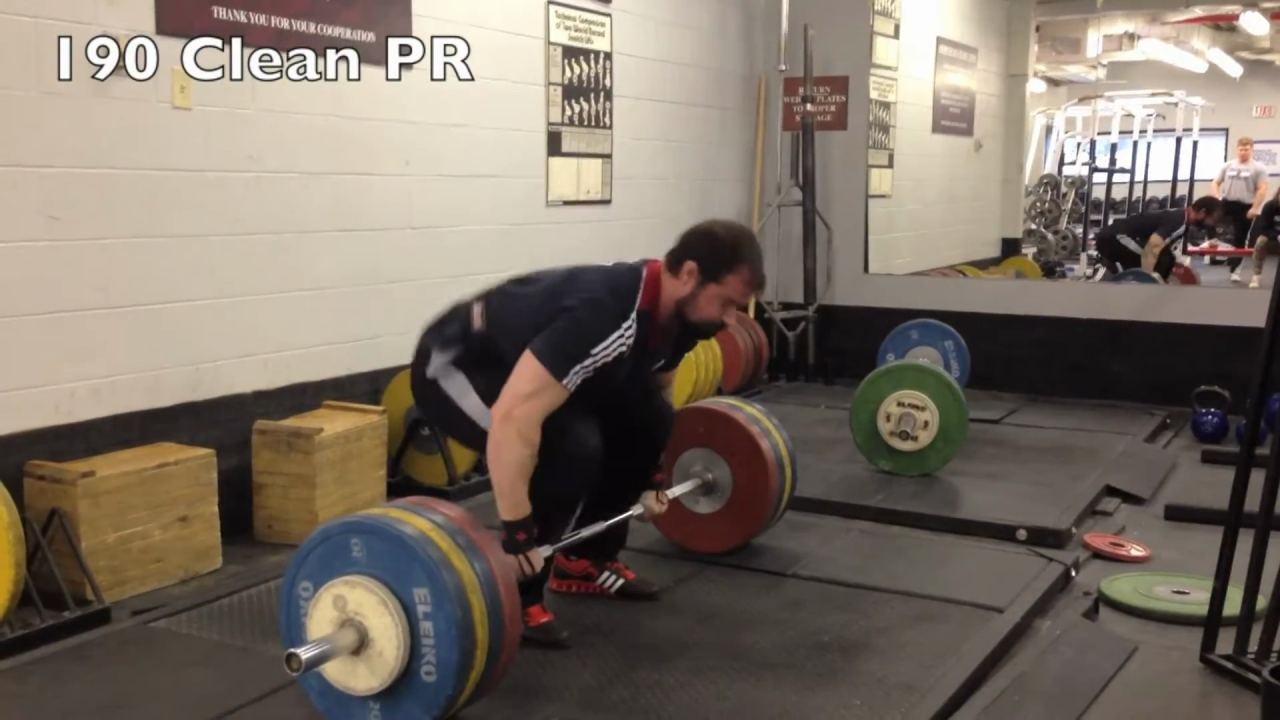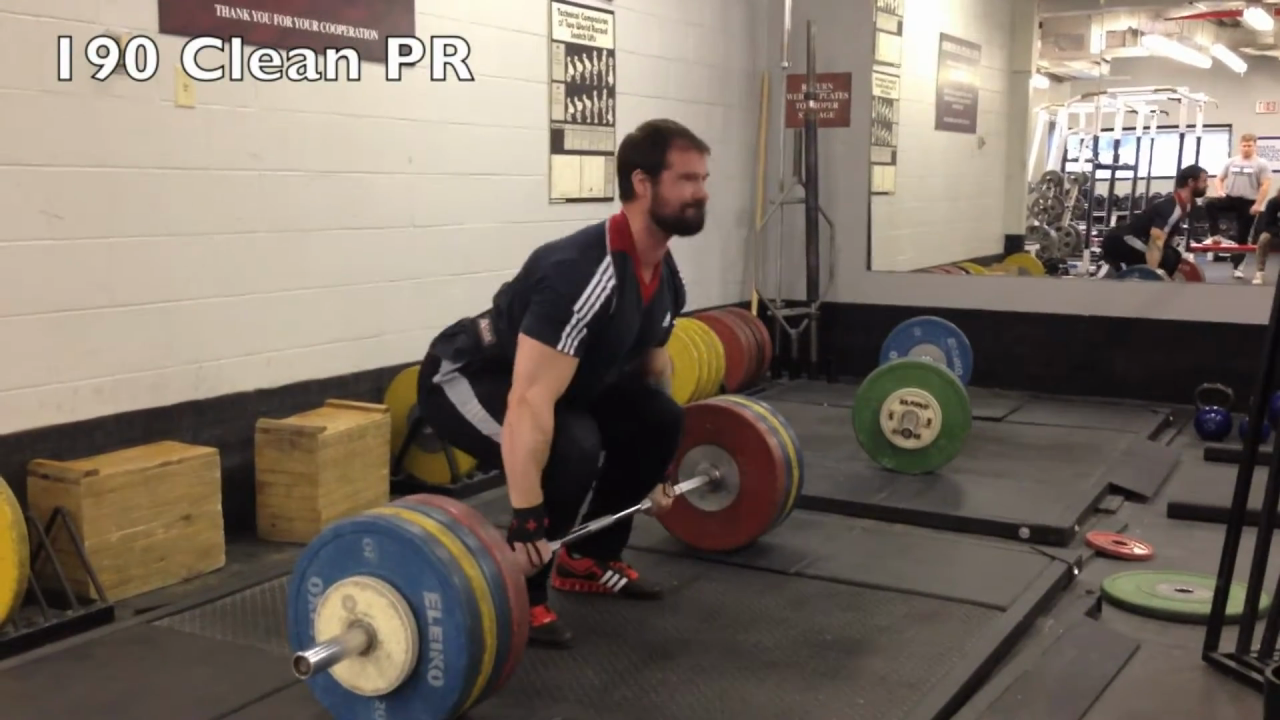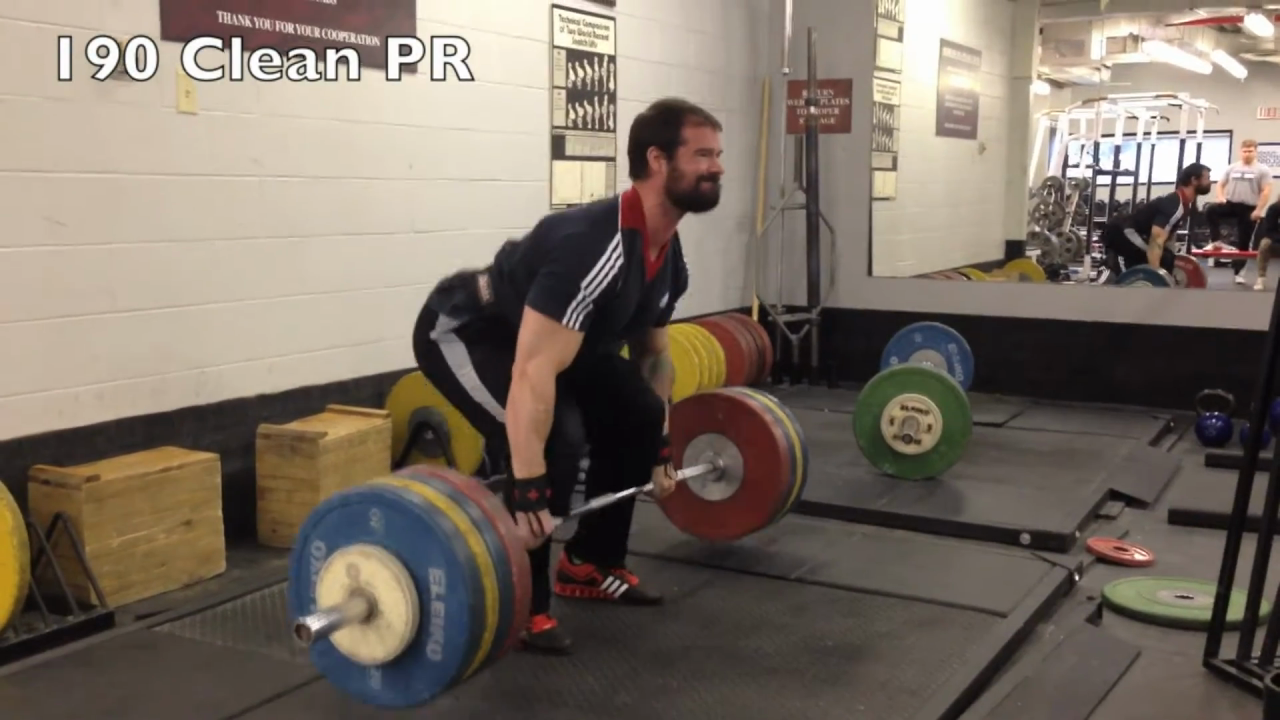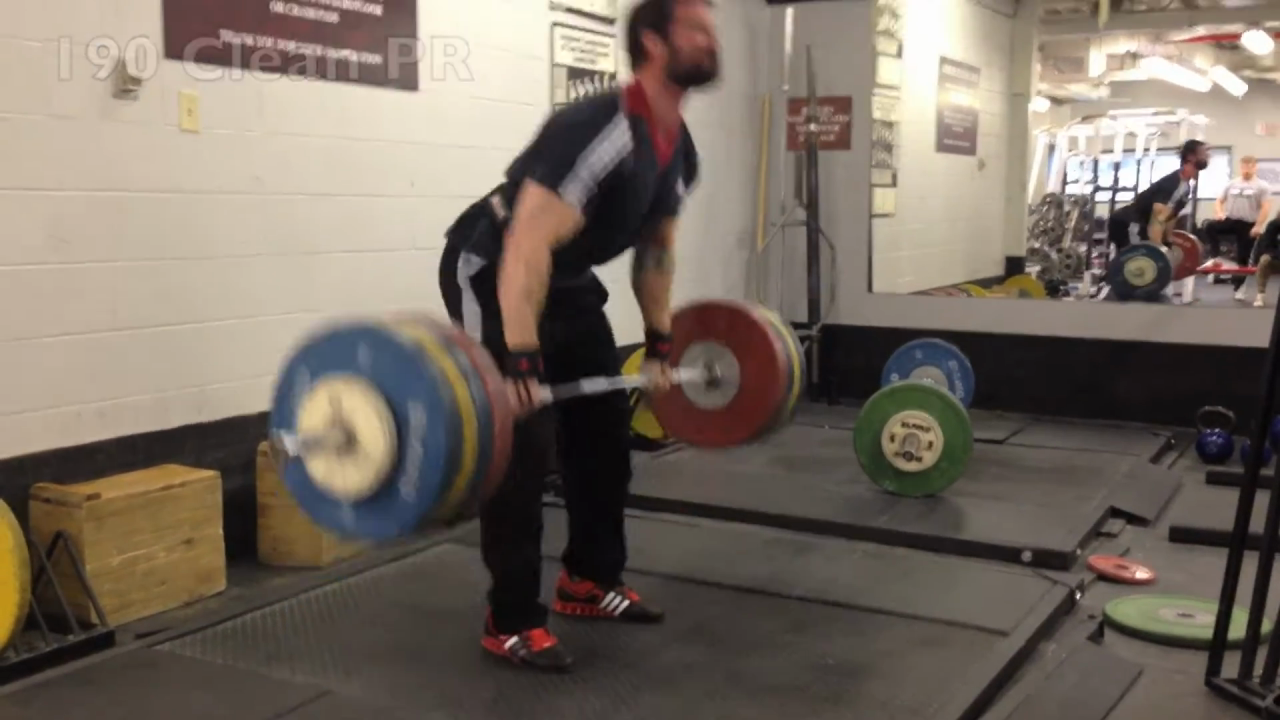
dt=0.4s
person 1, frame 1
left shoulder: (676, 318)
right shoulder: (604, 314)
left elbow: (653, 386)
right elbow: (511, 419)
left wrist: (649, 480)
right wrist: (517, 534)
left hip: (526, 364)
right hip: (455, 364)
left knee: (649, 419)
right knee: (575, 446)
left ankle: (586, 559)
person 1, frame 2
left shoulder: (665, 278)
right shoulder: (583, 274)
left elbow: (653, 370)
right elbow: (530, 404)
left wrist: (656, 473)
right wrist: (527, 523)
right hip: (465, 378)
left knee: (661, 419)
right knee: (572, 447)
left ankle: (589, 559)
person 1, frame 3
left shoulder: (669, 257)
right shoulder: (593, 248)
left elbow: (652, 353)
right elbow: (532, 378)
left wrist: (660, 451)
right wrist: (527, 496)
left hip: (547, 336)
right hip: (465, 330)
left knee: (634, 416)
right knee: (558, 440)
left ankle: (591, 565)
person 1, frame 4
left shoulder: (680, 153)
right shoulder: (605, 132)
left elbow: (655, 250)
right elbow: (528, 246)
left wrist: (659, 343)
right wrist: (520, 365)
left hip: (567, 279)
right hip: (489, 271)
left knee: (605, 423)
right knee: (523, 438)
left ankle: (591, 581)
right ankle: (512, 623)
